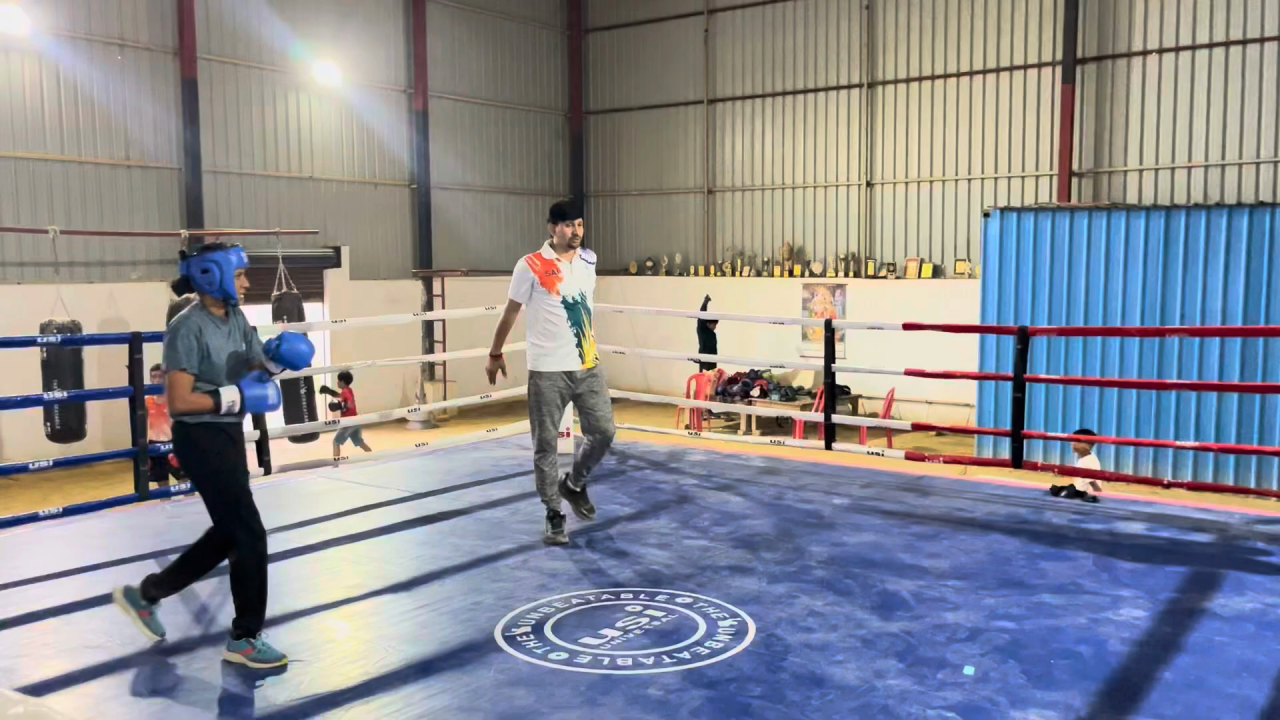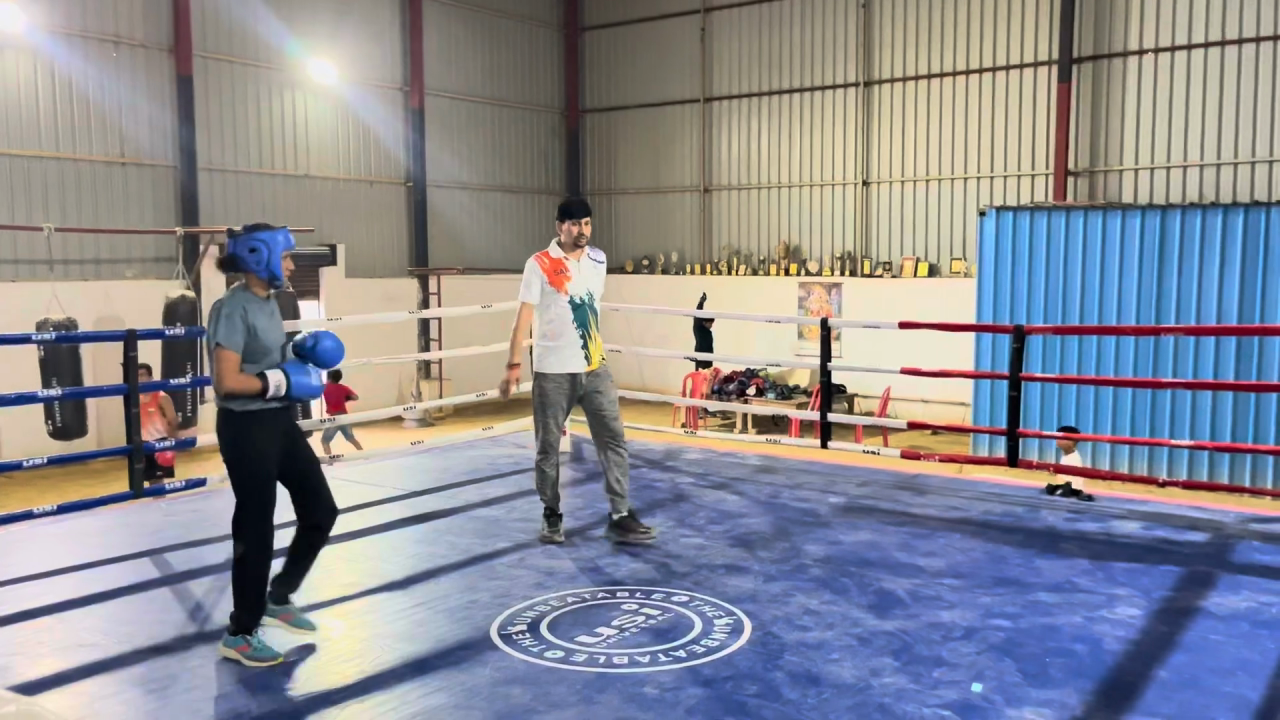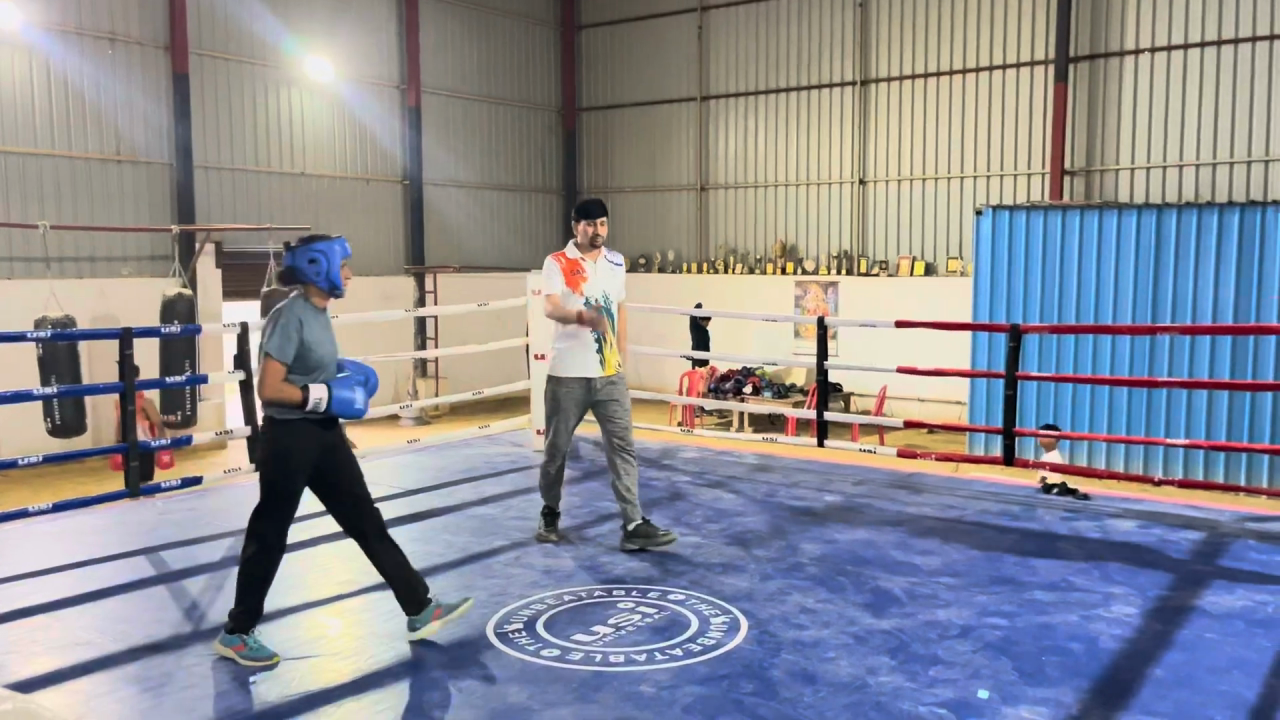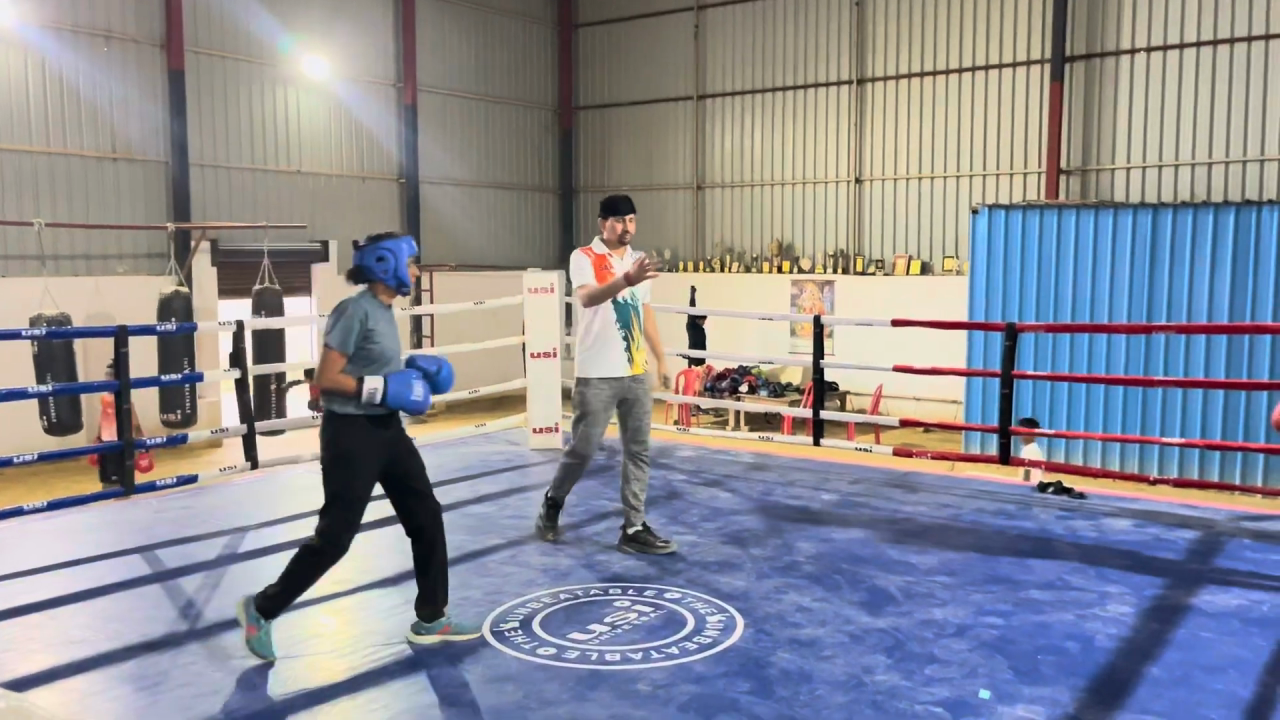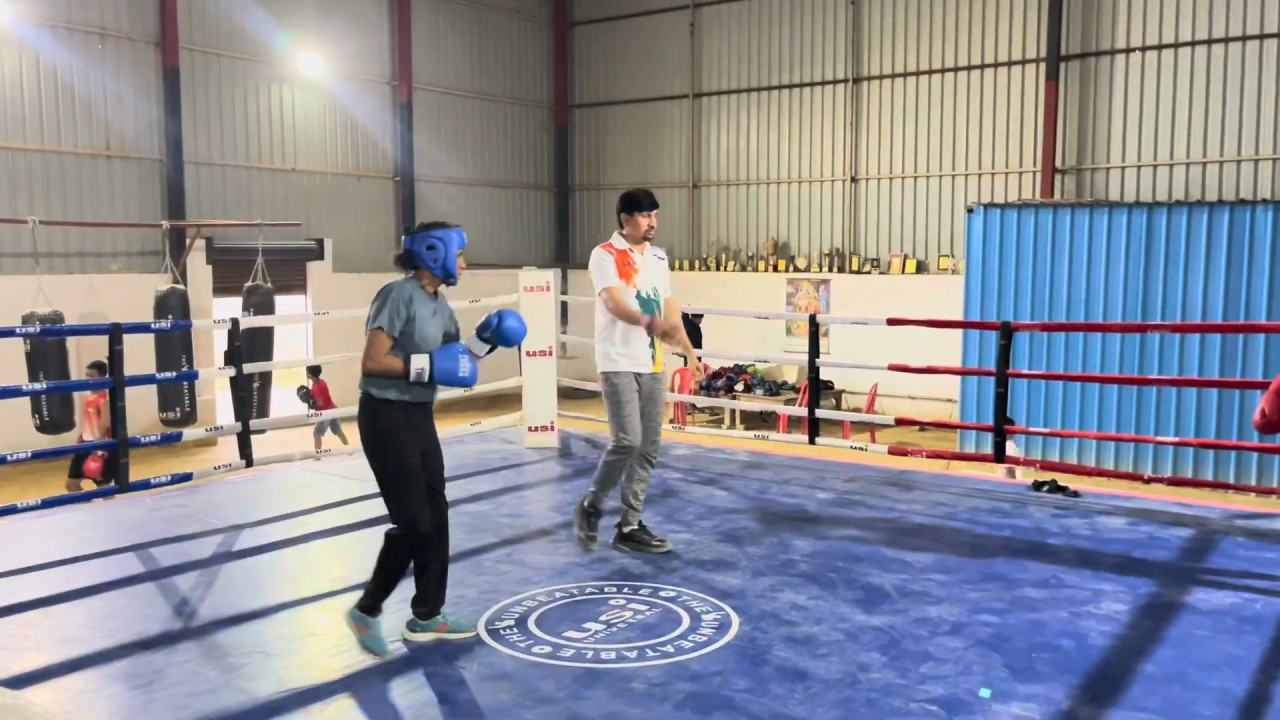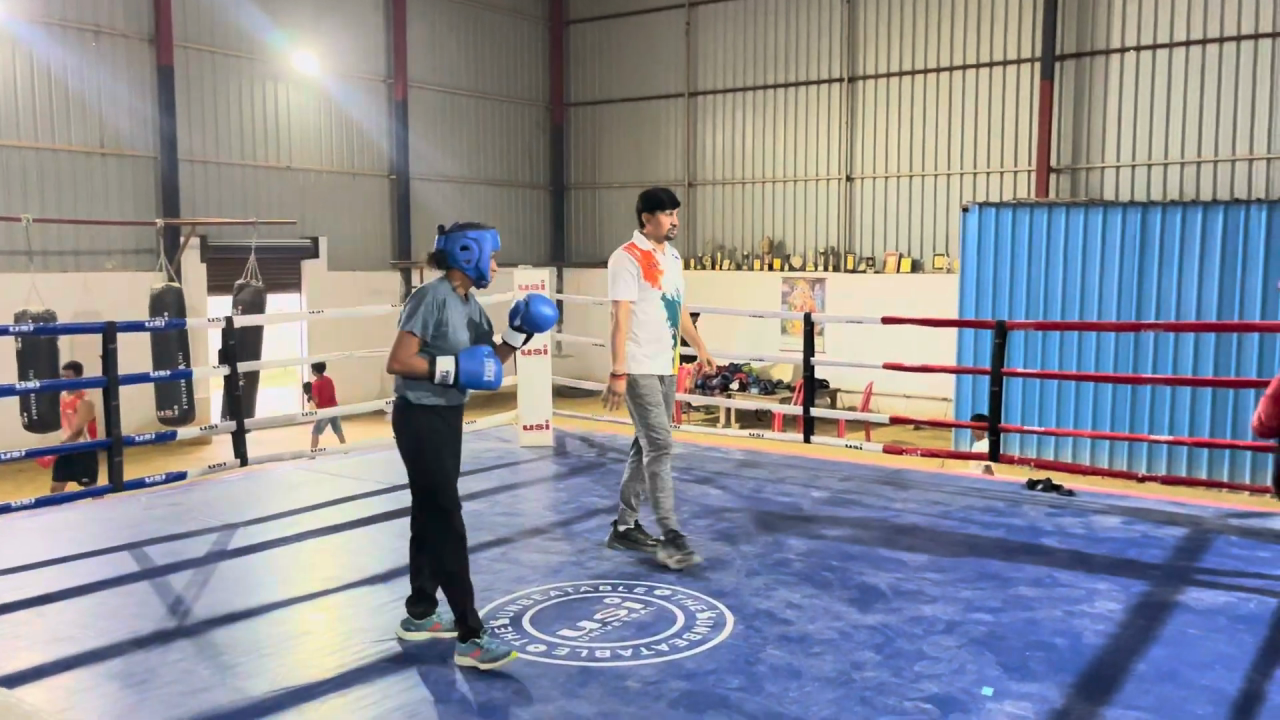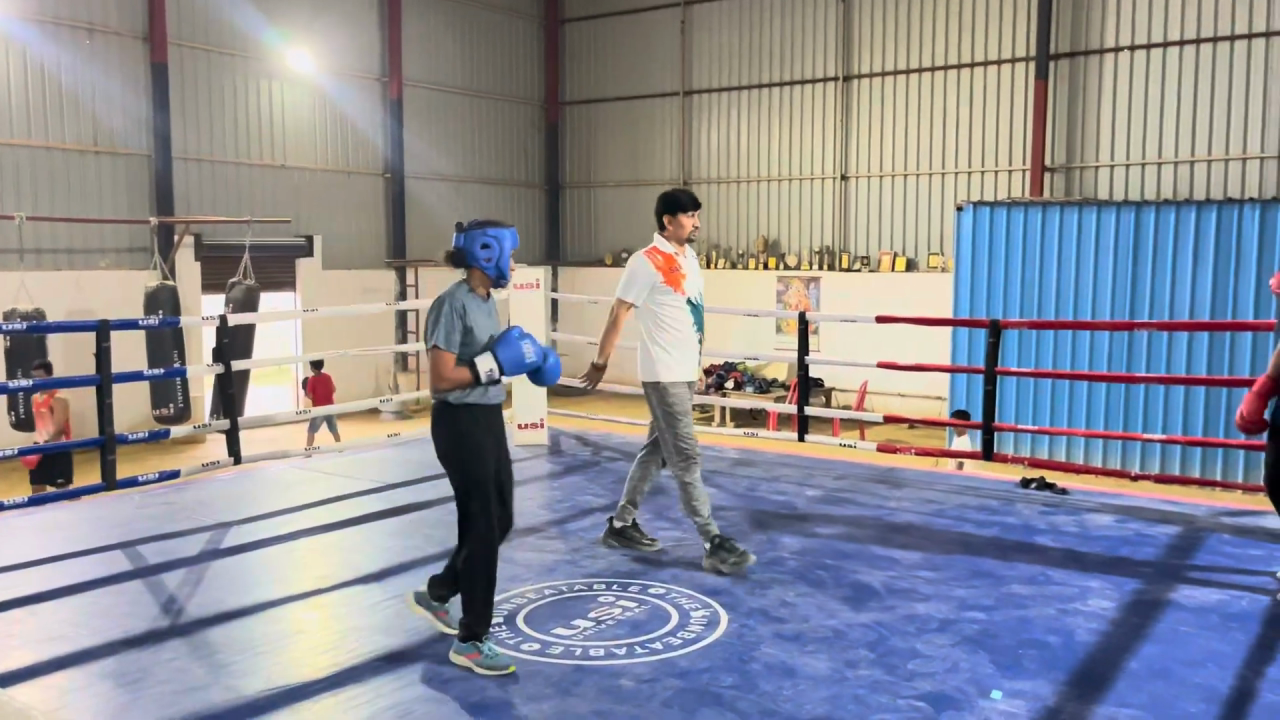
dt=0.2s
person 1, frame 1
left shoulder: (235, 321)
right shoulder: (186, 328)
left elbow: (260, 366)
right elbow: (179, 401)
left wrist: (282, 356)
right wrist: (237, 397)
left hip: (228, 436)
right hip: (200, 441)
left knee: (225, 535)
right knee: (247, 535)
left ankle: (143, 594)
right ankle: (245, 638)
person 1, frame 2
left shoulder: (267, 304)
right shoulder: (232, 307)
right elbow: (225, 379)
left wrist: (304, 353)
right wrist: (285, 381)
left hip: (279, 422)
right hip: (247, 428)
left knee: (321, 511)
right knee: (254, 528)
left ankle: (278, 598)
right ankle: (240, 634)
person 1, frame 3
left shoulder: (318, 315)
right shoulder: (289, 318)
right elbow: (270, 389)
left wrist: (345, 375)
right wrist: (326, 397)
left hip: (325, 435)
right hip: (287, 438)
left knee: (367, 521)
right knee: (270, 534)
left ankle: (419, 608)
right ankle: (236, 634)
person 1, frame 4
left shoulder: (387, 312)
right shoulder: (354, 311)
right elbow: (326, 379)
left wrist: (413, 375)
right wrist: (384, 388)
left hip: (387, 428)
right hip: (350, 432)
left knee: (426, 517)
right knee: (336, 533)
left ankle: (430, 618)
right ankle: (262, 609)
person 1, frame 5
left shoulder: (438, 303)
right shoulder: (397, 296)
left elbow: (454, 364)
right elbow: (373, 361)
left wrist: (486, 340)
right wrist: (429, 365)
left hip: (419, 416)
right hip: (386, 415)
left knee: (434, 515)
right knee: (413, 521)
left ankle: (428, 615)
right ankle: (367, 610)
person 1, frame 6
left shoulder: (470, 305)
right shoulder: (430, 298)
left elbow: (488, 359)
right elbow: (398, 363)
left wrist: (519, 330)
right wrist: (453, 367)
left hip: (447, 420)
right hip: (420, 420)
left knee: (431, 519)
right knee: (448, 525)
left ankle: (420, 615)
right ankle: (469, 637)
person 1, frame 7
left shoulder: (486, 301)
right shoulder: (452, 303)
right elbow: (442, 378)
left wrist: (523, 359)
right wrist: (496, 362)
left hip: (489, 421)
right hip: (461, 424)
left knee: (498, 520)
right knee: (482, 527)
left ankle: (436, 595)
right ankle: (469, 642)
person 2, frame 1
left shoulder: (589, 261)
right shoulder: (530, 266)
right elbow: (511, 312)
right wrist: (496, 353)
left hip: (588, 365)
right hip: (547, 369)
left knee: (603, 432)
right knee: (546, 445)
left ankle: (574, 484)
right ankle: (555, 514)
person 2, frame 2
left shoulder: (598, 260)
right shoulder: (538, 264)
right elbow: (525, 316)
right wrist: (512, 364)
left hip: (594, 367)
right hip: (552, 370)
left knee: (612, 436)
right knee: (548, 446)
left ankle: (622, 516)
right ankle: (552, 514)
person 2, frame 3
left shoulder: (617, 263)
right shoulder: (557, 263)
right elbow: (551, 307)
left wrist: (620, 353)
right wrist: (580, 317)
left hip: (610, 372)
right hip: (567, 373)
left knee: (622, 446)
right knee: (557, 447)
left ankle: (634, 525)
right ankle: (550, 514)
person 2, frame 4
left shoulder: (639, 260)
right shoulder: (583, 258)
right elbow: (588, 296)
left wrist: (660, 358)
right wrist: (626, 281)
left hip: (635, 372)
right hip: (595, 373)
left knee: (638, 450)
right knee: (584, 447)
left ankle: (633, 527)
right ankle: (553, 503)
person 2, frame 5
left shoulder: (658, 258)
right shoulder: (605, 255)
right elbow: (614, 303)
left wrist: (689, 351)
right wrist: (651, 323)
left hip: (654, 367)
right hip: (618, 364)
left knee: (648, 449)
right knee: (627, 442)
left ankle: (631, 526)
right ankle: (591, 505)
person 2, frame 6
left shoulder: (673, 256)
right shoulder: (626, 258)
right elbow: (620, 318)
left wrist: (701, 349)
right wrist: (617, 373)
left hip: (666, 368)
right hip: (638, 370)
left knee: (646, 448)
right knee: (659, 447)
left ankle: (625, 526)
right ankle: (669, 535)
person 2, frame 7
left shoulder: (690, 256)
right shoulder: (647, 262)
right elbow: (619, 315)
left wrist: (699, 359)
right wrist: (600, 363)
left hip: (686, 372)
right hip: (663, 376)
left knee: (657, 451)
right knee: (686, 457)
left ankle: (621, 523)
right ankle: (713, 542)
